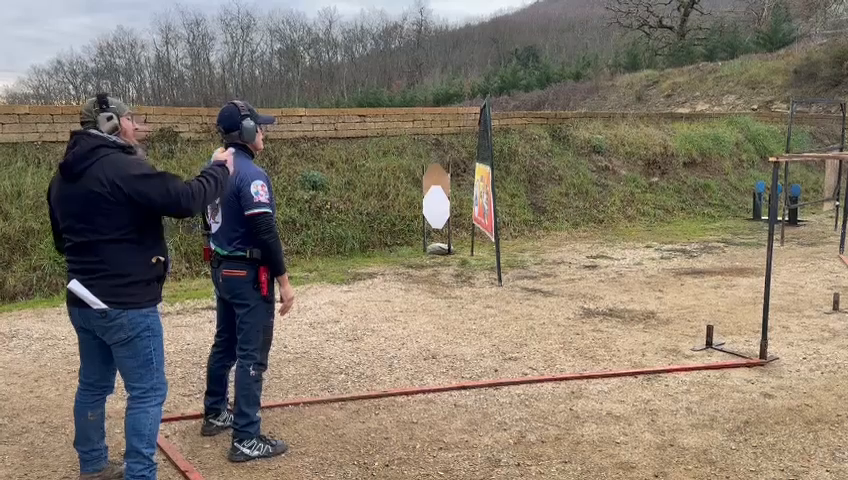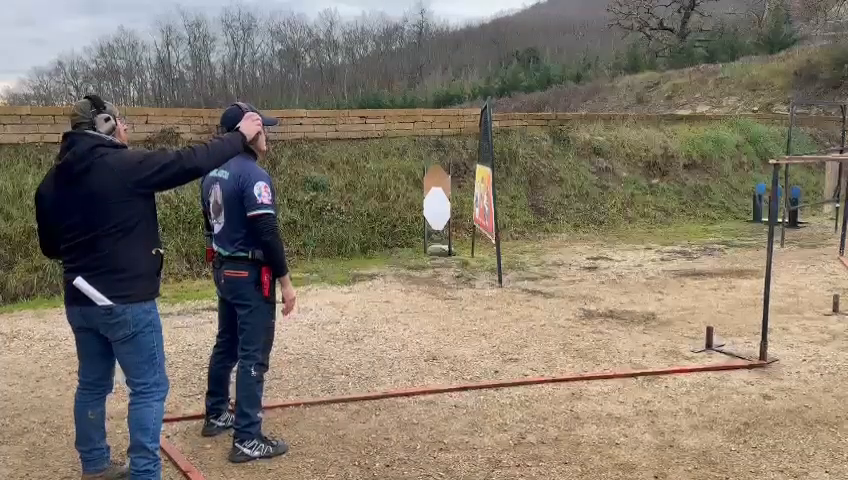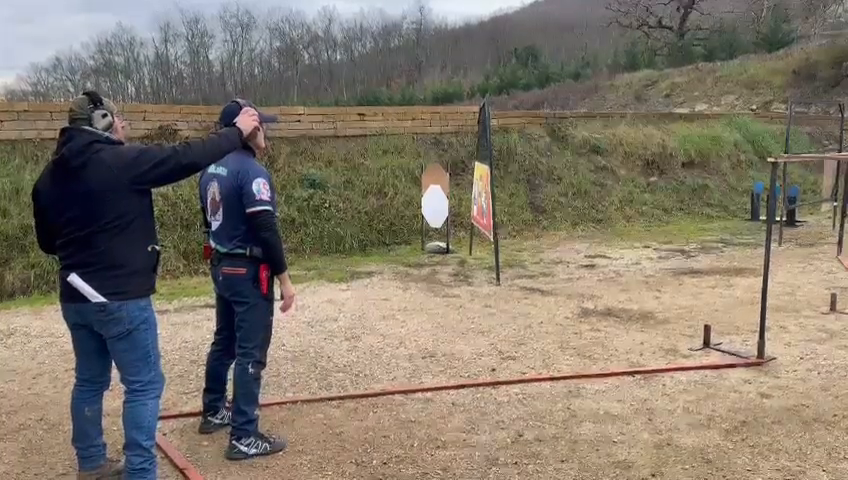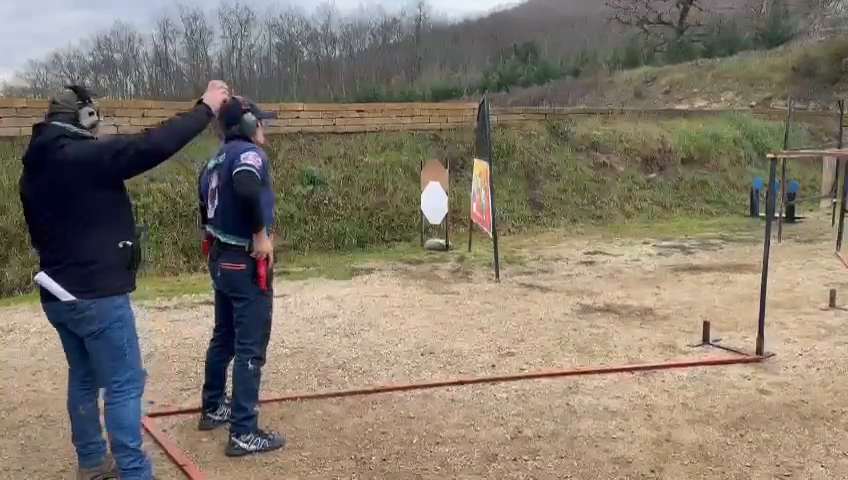
dt=1s
person 1, frame 1
left shoulder: (64, 176)
right shoulder: (122, 169)
right elbow: (185, 200)
right wrist: (221, 168)
left hip: (83, 301)
right hip: (127, 305)
left knee: (93, 385)
right knee: (147, 391)
person 1, frame 2
left shoulder: (52, 180)
right shoulder: (123, 166)
left elbow: (49, 246)
right elbow: (192, 162)
right wrist: (240, 136)
left hip: (80, 301)
right hip: (126, 301)
left knee: (92, 384)
right knee: (148, 388)
person 1, frame 3
left shoulder: (50, 176)
right shoulder: (120, 162)
left elbow: (47, 242)
right elbow: (188, 157)
right wrist: (237, 131)
left hip: (76, 297)
right hip: (121, 298)
left knee: (89, 381)
right knee: (144, 385)
person 1, frame 4
left shoulder: (37, 167)
right shoulder: (86, 157)
right elbow: (152, 145)
right wrist: (205, 107)
left hip: (60, 294)
right hip: (97, 295)
left knee: (85, 379)
right knee: (125, 383)
person 2, frame 1
right shoulder: (250, 174)
right elbow: (264, 232)
right wrist: (283, 280)
left hip: (221, 270)
right hip: (249, 275)
left knee: (224, 344)
right knee: (251, 355)
left ankle: (214, 414)
right ankle: (245, 439)
person 2, frame 2
left shoulder: (212, 173)
right shoulder: (253, 175)
right elbow: (267, 233)
right wrist: (285, 281)
left hip: (223, 271)
right hip: (251, 275)
left knee: (226, 344)
right knee: (253, 356)
left ankle: (216, 415)
right ankle: (247, 440)
person 2, frame 3
left shoulder: (211, 169)
right shoulder: (252, 171)
right elbow: (266, 230)
right wrist: (284, 278)
left hip: (221, 267)
right hip: (248, 271)
left knee: (224, 342)
right knee: (250, 353)
left ankle: (213, 412)
right ankle: (244, 437)
person 2, frame 4
left shoulder: (214, 163)
right shoulder: (251, 153)
left elbow: (206, 214)
right elbow: (246, 189)
right wrist: (260, 234)
left hip: (220, 260)
right hip: (246, 265)
left knee: (224, 337)
right knee: (251, 349)
left ankle: (213, 408)
right ankle: (243, 434)
